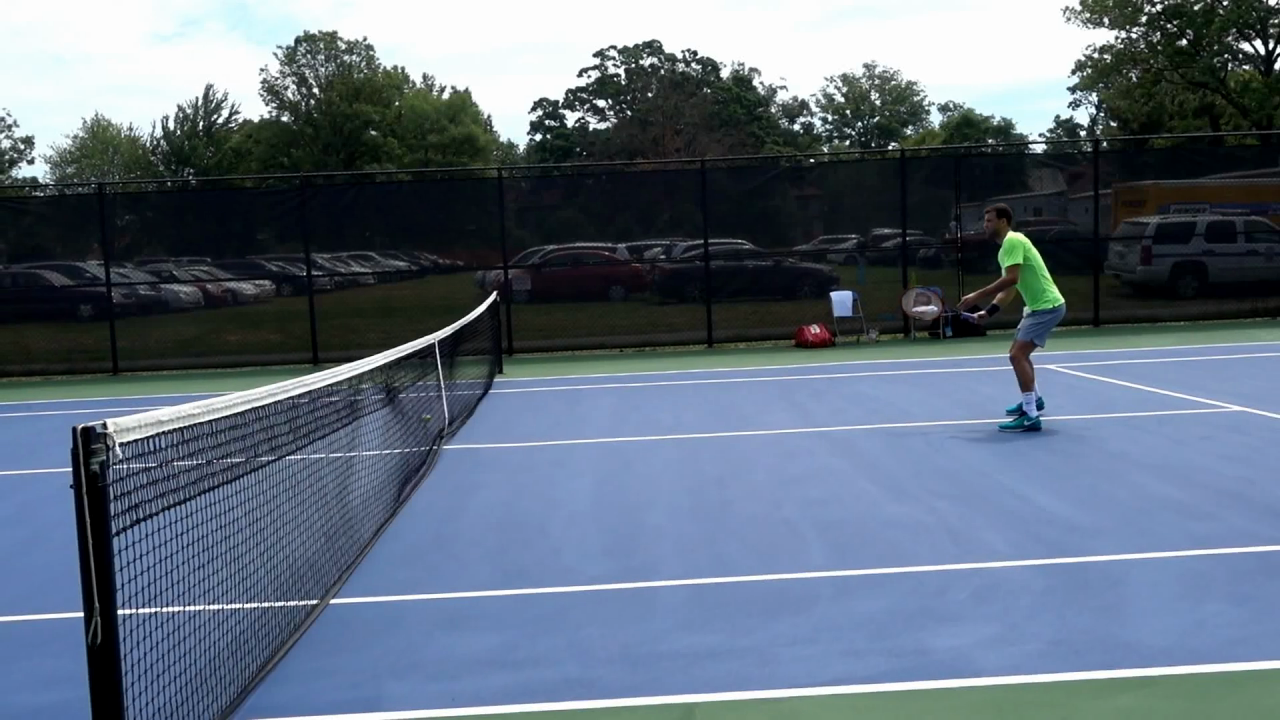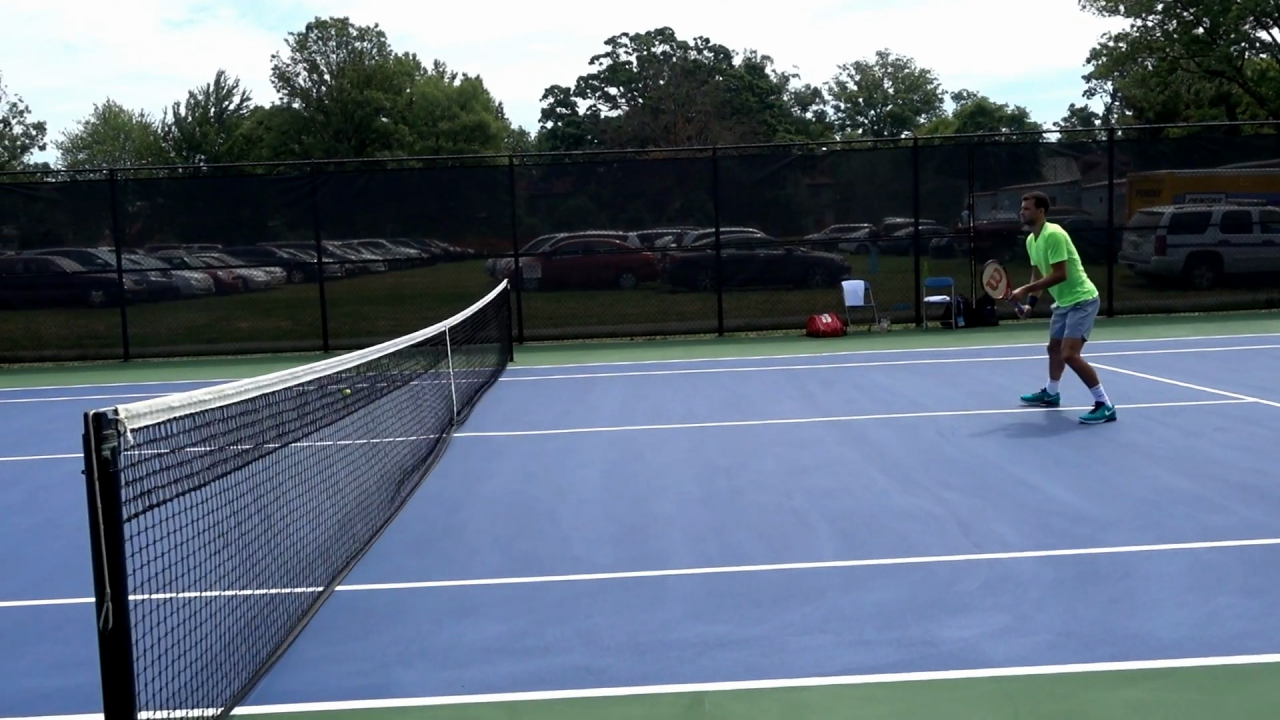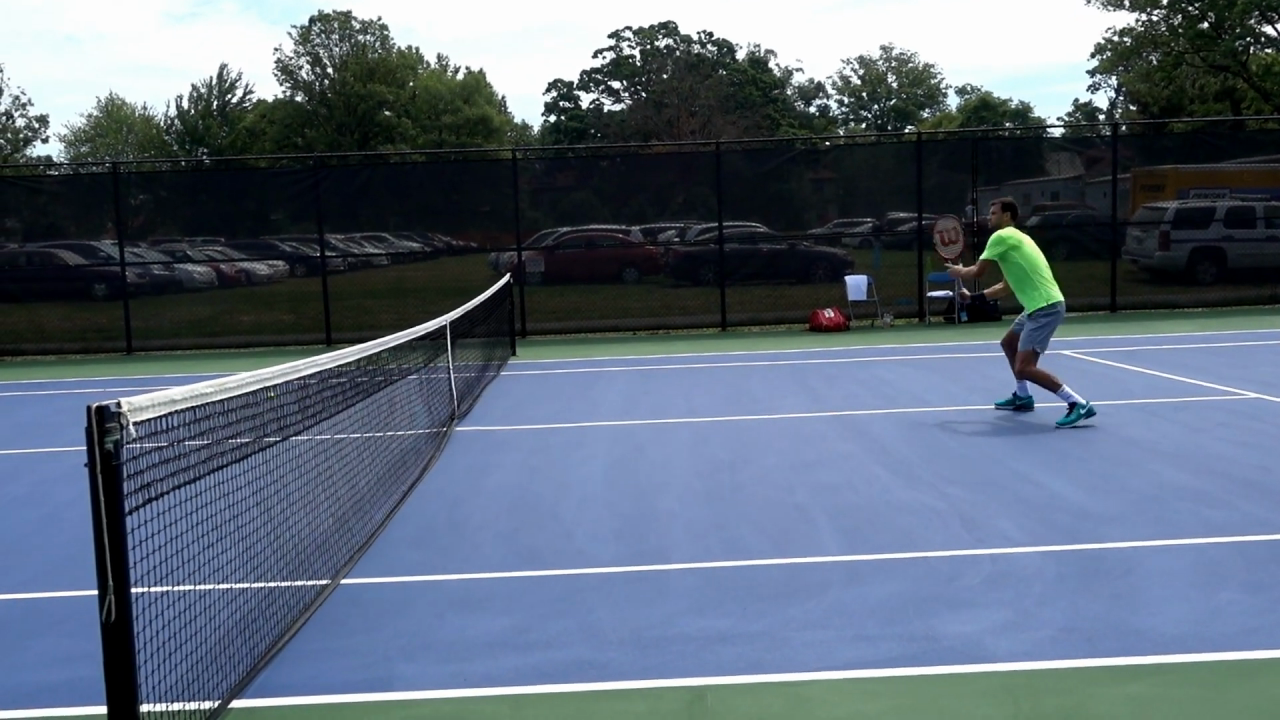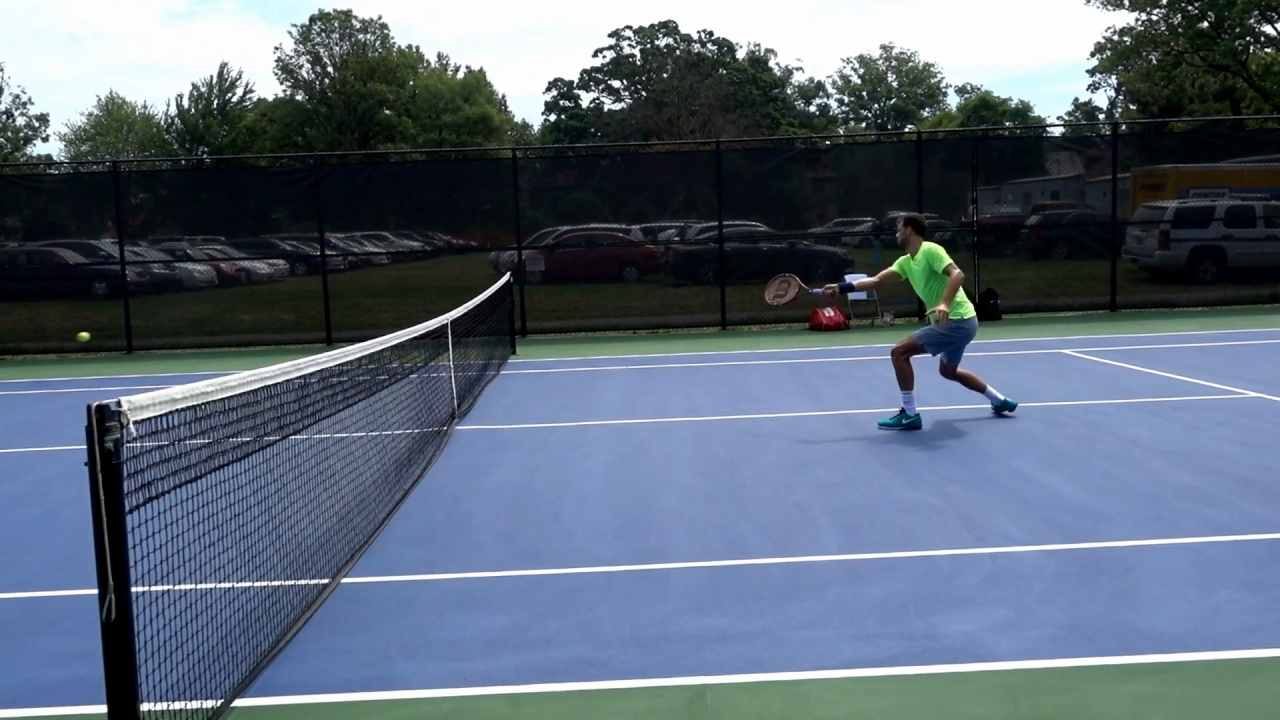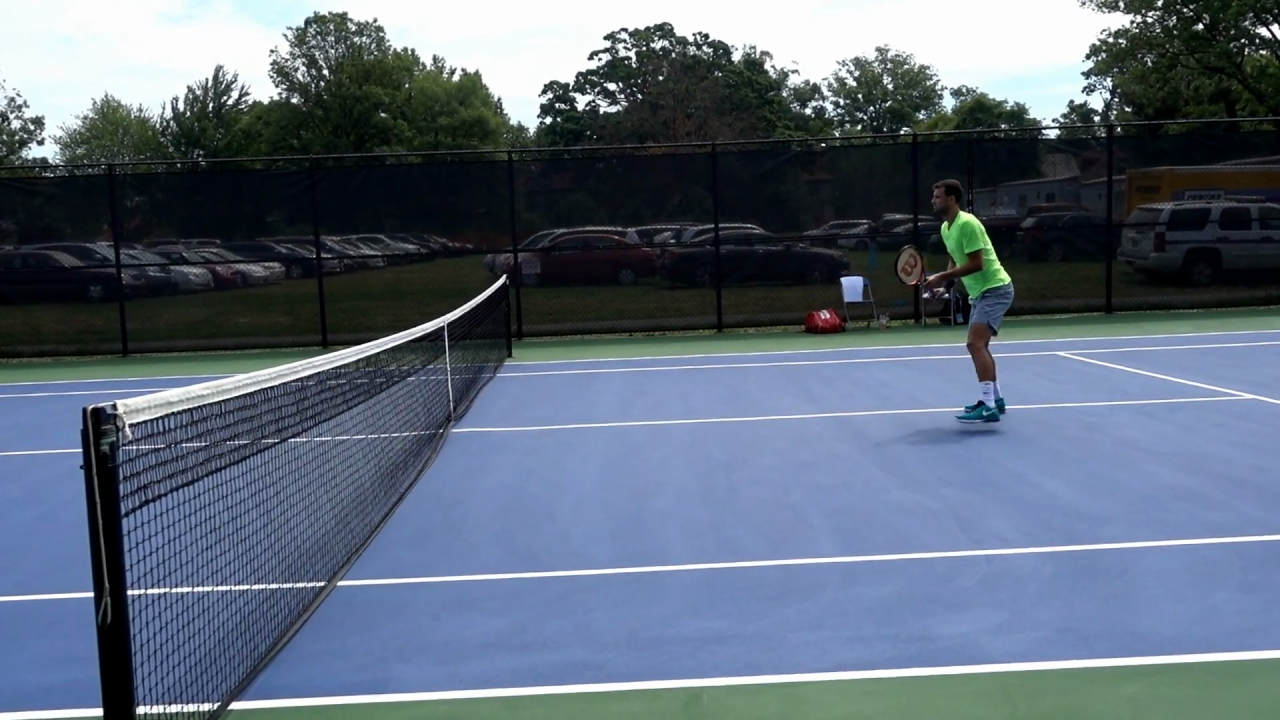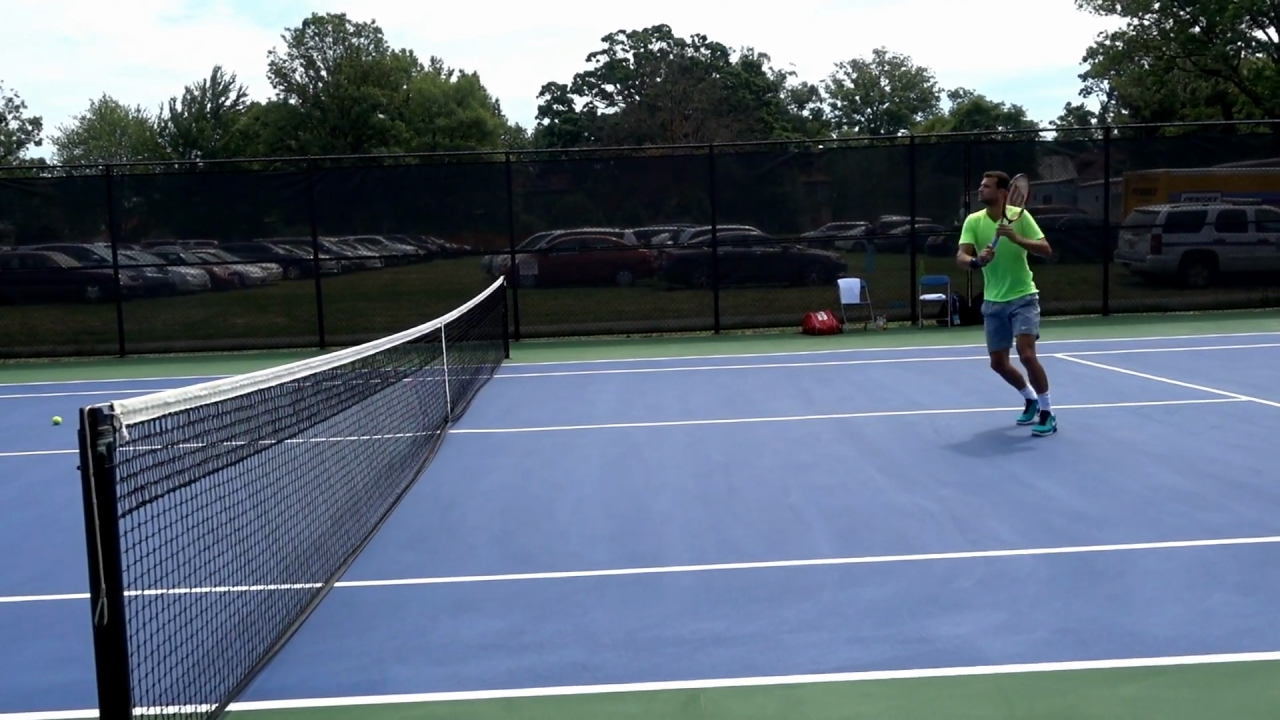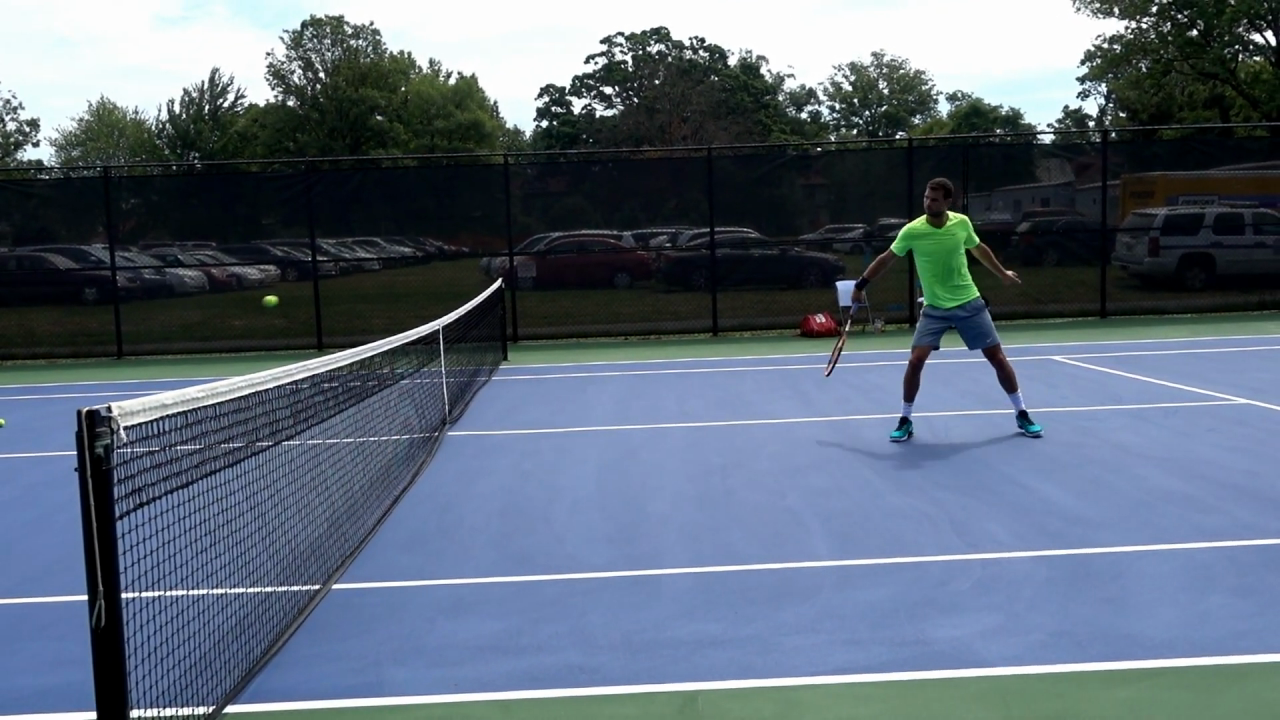
dt=0.7s
person 1, frame 1
left shoulder: (1013, 240)
right shoulder: (1004, 250)
left elbow: (1011, 279)
right elbow: (1007, 289)
left wrist: (977, 296)
right wrist: (988, 312)
left hip: (1047, 306)
right hip: (1039, 307)
left knee: (1017, 355)
right knee: (1020, 353)
left ankle: (1030, 416)
right ankle: (1034, 399)
person 1, frame 2
left shoulder: (1053, 234)
right shoulder: (1031, 241)
left elbow: (1060, 274)
right elbow: (1037, 276)
left wrist: (1025, 290)
right wrist: (1030, 303)
left hip: (1082, 300)
right hip: (1064, 303)
left knee: (1070, 354)
right knee: (1054, 348)
left ankle: (1105, 405)
right ankle: (1051, 393)
person 1, frame 3
left shoulder: (1002, 236)
right shoulder: (1012, 238)
left elbow: (977, 272)
right elbow: (1006, 287)
left wrist: (959, 272)
right wrist: (974, 297)
left hip: (1046, 308)
right hip: (1037, 308)
left knee: (1023, 368)
right knee: (1008, 344)
left ankle: (1079, 404)
right ankle: (1022, 396)
person 1, frame 4
left shoulder: (930, 250)
right shoulder: (904, 262)
left elbow: (956, 274)
right elbow: (876, 281)
left wrist: (943, 304)
right wrist: (842, 287)
left hip: (957, 320)
right hip: (961, 322)
left knee: (900, 353)
right knee: (949, 371)
left ankle: (910, 415)
right ankle: (1000, 400)
person 1, frame 5
left shoulder: (967, 223)
right shoulder: (945, 228)
left elbow: (976, 264)
left wrist: (943, 277)
right wrist: (942, 281)
left hip: (995, 289)
right hip: (979, 293)
left knee: (975, 342)
right knee: (977, 344)
left ankle: (987, 406)
right ankle: (994, 398)
person 1, frame 6
left shoulder: (1021, 217)
right shoulder: (973, 221)
left elbow: (1047, 251)
right elbow: (961, 258)
left wrist: (1017, 238)
right wrist: (977, 261)
left hip: (1024, 298)
right hip: (994, 302)
left knee: (1026, 354)
right knee: (998, 363)
left ankle: (1046, 413)
right ankle: (1032, 398)
person 1, frame 7
left shoulder: (962, 223)
right shoulder: (912, 231)
left elbow: (978, 248)
right elbow: (886, 259)
left wrist: (1002, 273)
right wrist: (861, 284)
left hip: (969, 303)
right hip: (934, 309)
left knee: (998, 358)
right knee: (915, 361)
left ankle: (1021, 413)
right ankle: (905, 420)
